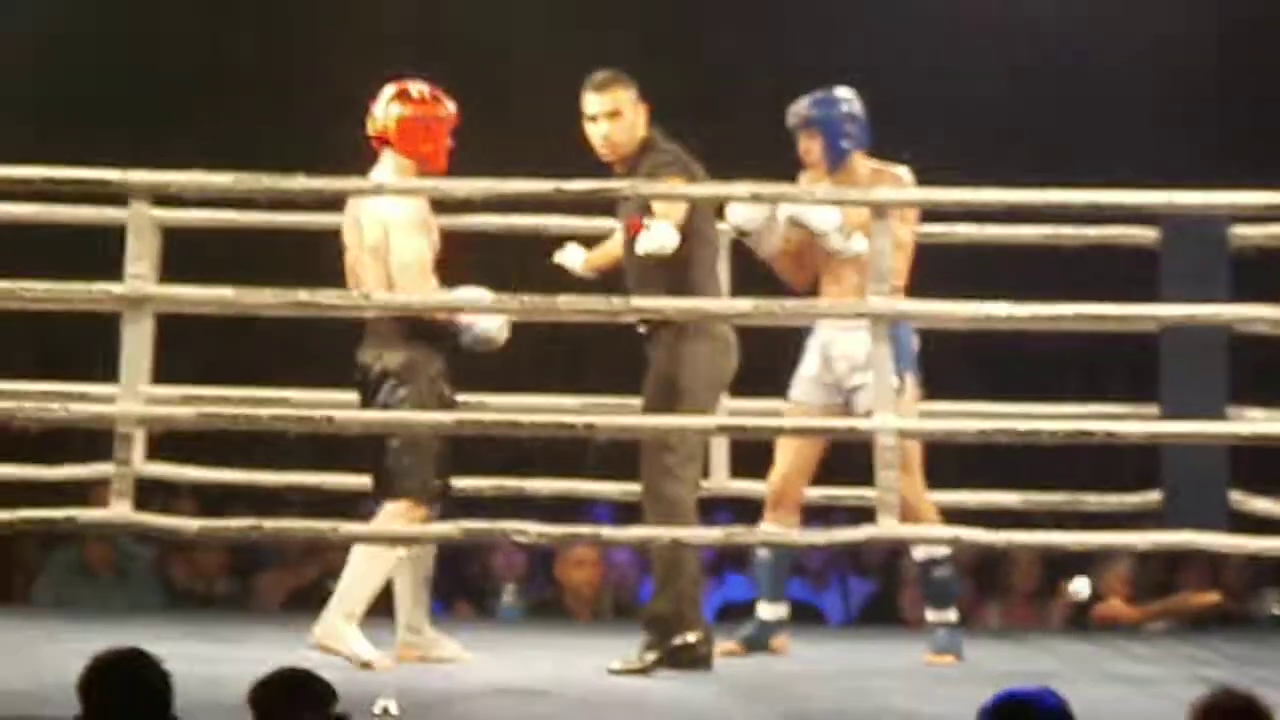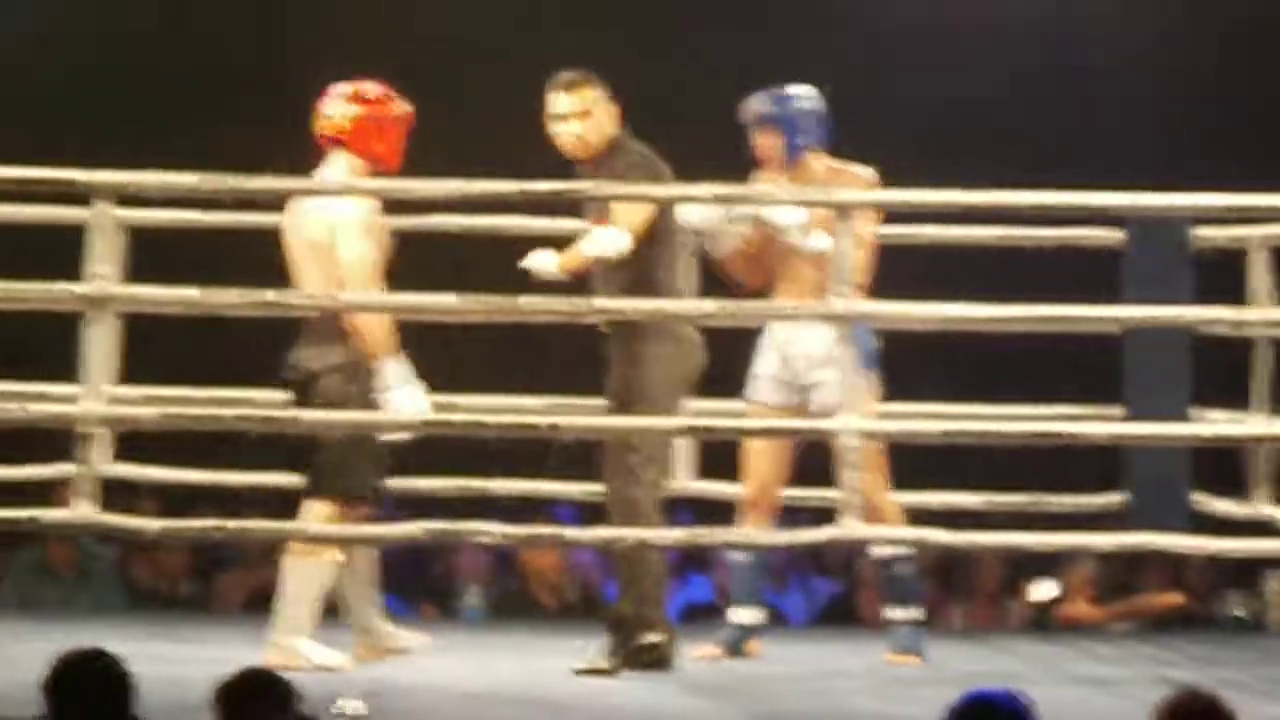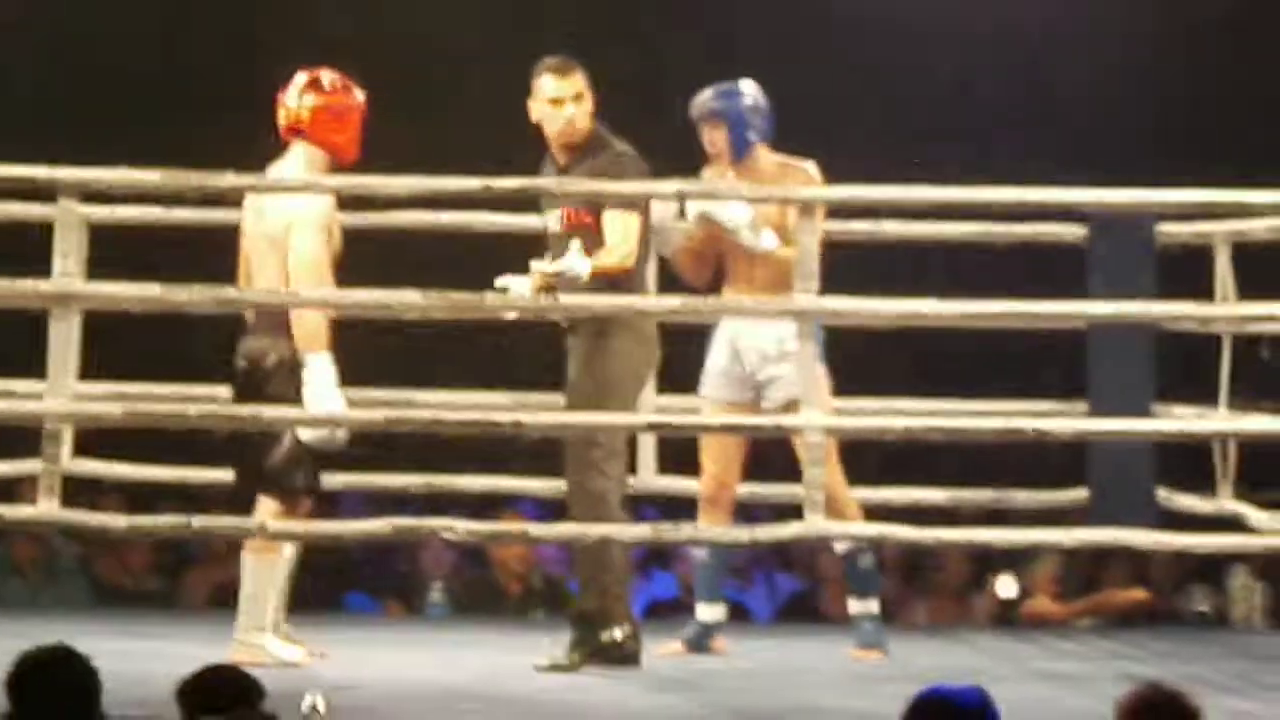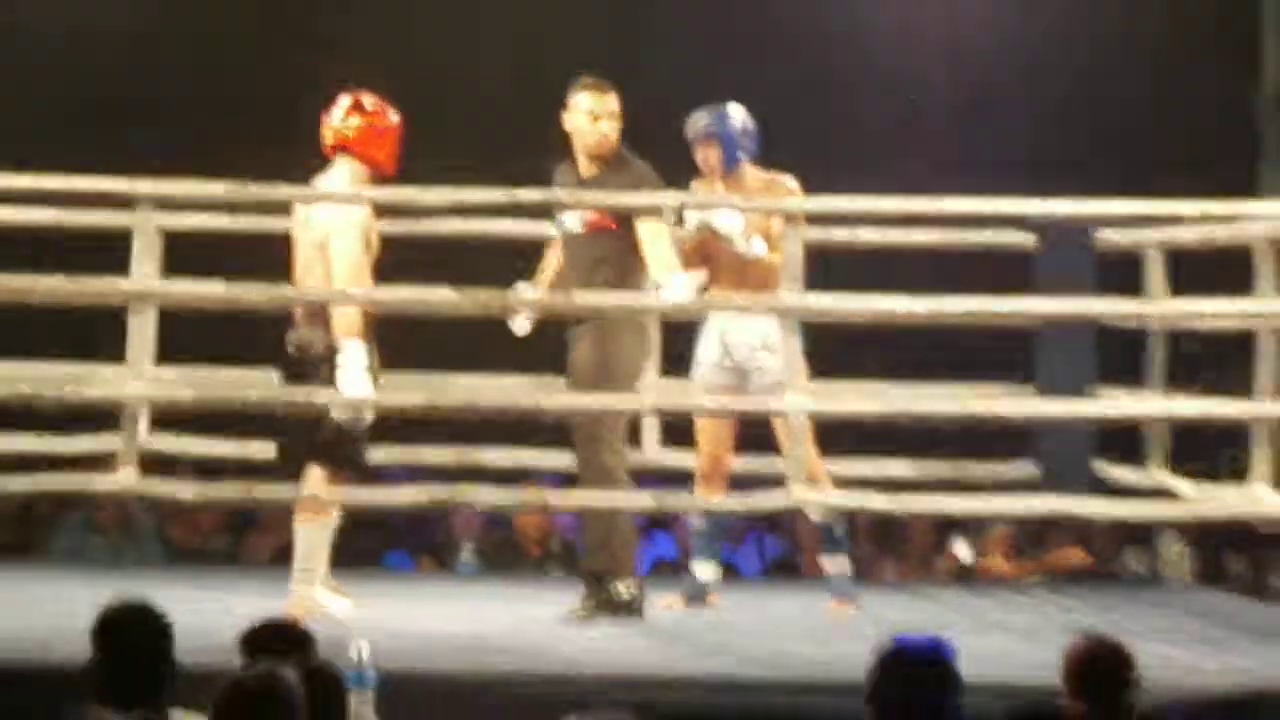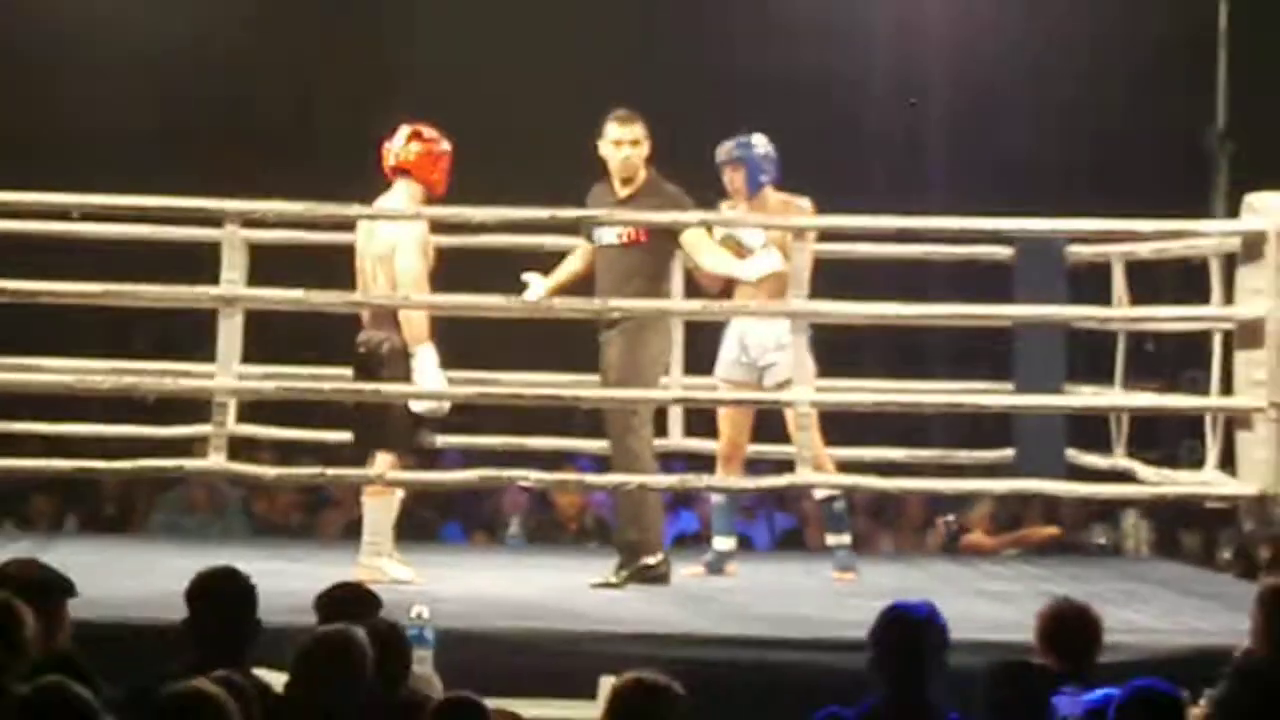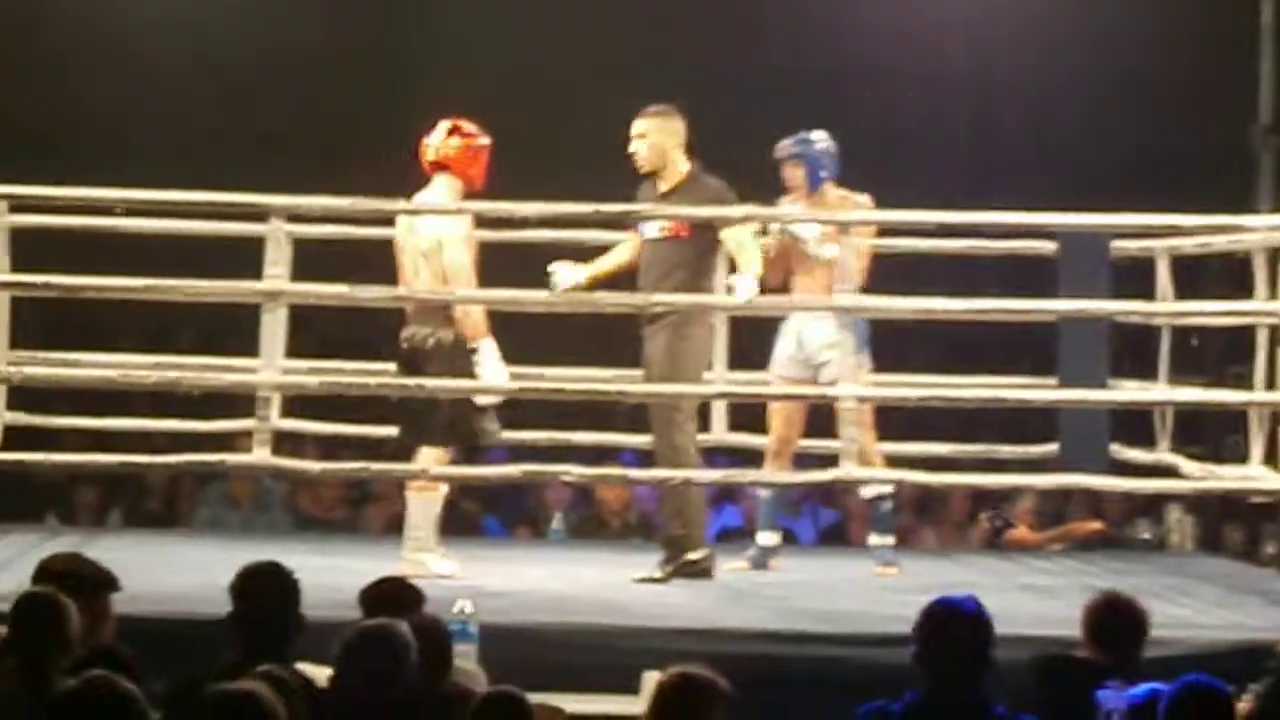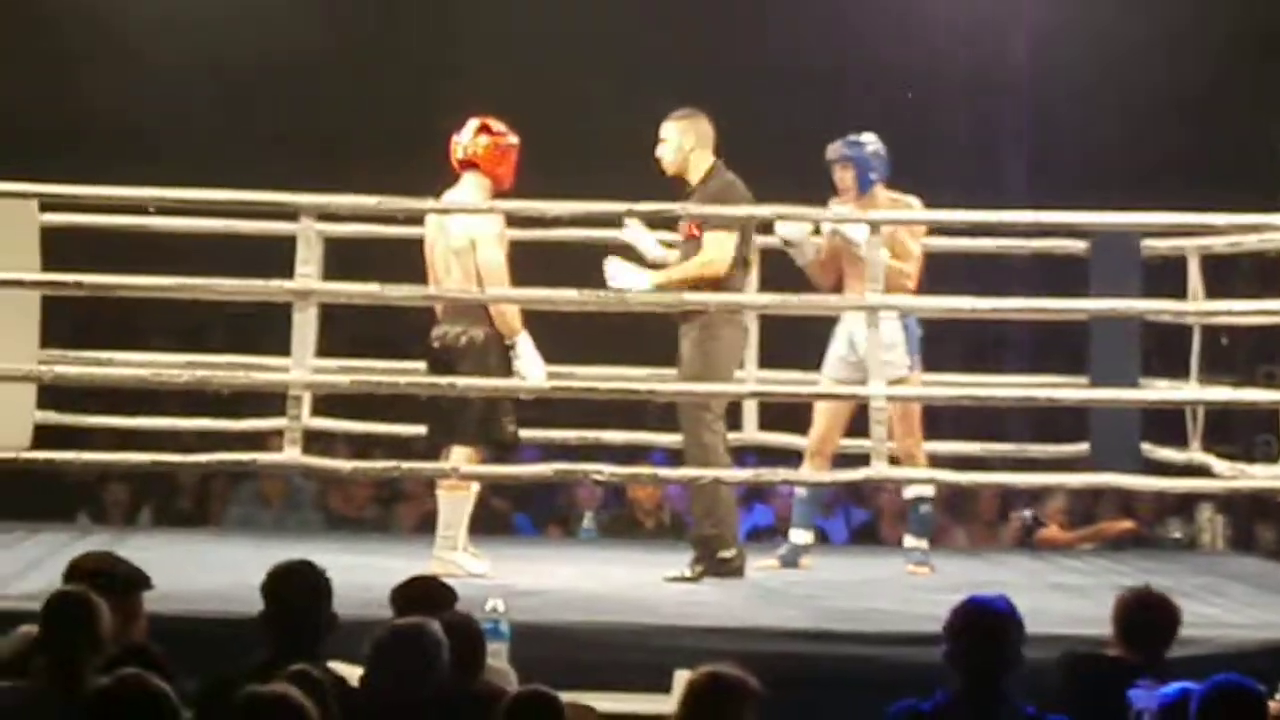
dt=0.2s
person 1, frame 1
left shoulder: (666, 164)
right shoulder: (631, 175)
left elbow: (671, 209)
left wrist: (663, 230)
right wrist: (589, 261)
left hip: (689, 337)
right hip: (677, 339)
left knee: (666, 480)
right knee: (669, 482)
left ankle: (676, 628)
right ankle: (686, 628)
person 1, frame 2
left shoulder: (634, 164)
right shoulder: (598, 171)
left elbow: (631, 219)
left wrist: (616, 236)
right wrist: (562, 264)
left hip: (653, 336)
right hip: (641, 338)
left knee: (630, 480)
right knee: (636, 482)
left ankle: (639, 630)
right ankle: (648, 628)
person 1, frame 3
left shoulder: (617, 162)
right shoulder: (552, 165)
left elbow: (623, 250)
left wrist: (586, 266)
right wrist: (535, 281)
left hip: (613, 331)
right hip: (589, 333)
left knee: (592, 473)
right knee: (595, 475)
left ankle: (602, 626)
person 1, frame 4
left shoulder: (636, 177)
right shoulder: (563, 176)
left elbow: (658, 246)
left wrist: (671, 279)
right wrist: (538, 291)
left hip: (615, 326)
right hip: (582, 326)
left knee: (600, 448)
right knee: (595, 450)
left ankle: (613, 580)
right ankle: (614, 578)
person 1, frame 5
left shoulder: (668, 198)
right shoulder: (598, 196)
left elbow: (704, 250)
left wrist: (743, 267)
right wrist: (549, 284)
left hip: (643, 328)
right hip: (611, 329)
left knee: (629, 437)
right knee: (626, 440)
left ankle: (644, 552)
right ankle: (646, 551)
person 1, frame 6
left shoulder: (710, 192)
right shoulder: (647, 193)
left elbow: (745, 246)
left wrist: (748, 276)
right wrist: (586, 273)
left hip: (687, 324)
right hip: (655, 325)
left knee: (674, 432)
right knee: (672, 434)
left ankle: (688, 548)
right ankle: (689, 547)
person 1, frame 7
left shoulder: (724, 190)
right shoulder: (698, 193)
left elbow: (715, 262)
left wrist: (648, 278)
right wrist: (652, 249)
left hip: (715, 322)
right hip: (697, 322)
left knee: (703, 431)
right knee: (701, 433)
left ankle: (719, 547)
right ankle: (719, 547)
person 2, frame 1
left shoulder: (363, 200)
right shoulder: (404, 200)
right elbow: (414, 294)
left wrist: (448, 308)
right wrist: (469, 316)
left hip: (383, 350)
right hip: (408, 355)
left knee: (410, 494)
right knee: (410, 499)
person 2, frame 2
left shoulder: (306, 198)
right shoulder: (355, 201)
right elbow: (360, 296)
right wrist: (394, 371)
left hip: (314, 349)
right hip: (342, 356)
left knee: (354, 495)
right knee: (331, 498)
person 2, frame 3
left shoulder: (266, 188)
right shoulder: (312, 196)
right elbow: (308, 290)
right wrist: (320, 372)
left hip: (259, 342)
right hip: (288, 350)
left knee: (290, 491)
right knee: (280, 495)
person 2, frame 4
left shoulder: (314, 196)
right shoulder: (351, 204)
right elbow: (347, 286)
right wrist: (353, 357)
left hip: (307, 334)
right hip: (333, 340)
left knee: (321, 464)
right knee: (327, 465)
left ankle: (314, 578)
right ankle: (306, 586)
person 2, frame 5
left shoulder: (372, 216)
right shoulder: (409, 221)
right elbow: (411, 294)
right wrist: (424, 358)
left hip: (374, 336)
right hip: (398, 340)
left knee: (384, 449)
right knee: (391, 450)
left ankle: (380, 548)
right ankle: (373, 555)
person 2, frame 6
left shoulder: (411, 211)
right shoulder: (453, 216)
right elbow: (463, 290)
right wrist: (486, 350)
left hip: (417, 331)
right hip: (445, 335)
left knee: (428, 443)
right knee: (437, 444)
left ankle: (424, 543)
right ankle: (417, 549)
person 2, frame 7
left shoulder: (440, 210)
right shoulder: (484, 214)
right elbow: (497, 288)
right wrist: (522, 345)
left hip: (447, 330)
right hip: (477, 334)
left knee: (456, 442)
right knee: (468, 443)
left ankle: (454, 541)
right ankle: (448, 549)
person 3, frame 1
left shoulder: (892, 183)
right shoulder: (811, 185)
left elbow: (894, 275)
left wrist: (835, 230)
right wrist: (760, 233)
left hip: (878, 340)
right hip: (824, 340)
left knee: (905, 491)
right knee: (782, 487)
person 3, frame 2
left shoulder: (851, 181)
right shoulder: (766, 185)
left elbow: (856, 272)
right elbow: (753, 276)
left wrist: (798, 227)
right wrist: (716, 233)
left hip: (836, 339)
right hip: (780, 339)
left knee: (868, 488)
right knee: (756, 492)
person 3, frame 3
left shoulder: (798, 177)
right shoulder: (714, 181)
right elbow: (698, 274)
left wrist: (748, 228)
right wrist: (668, 231)
left hip: (787, 334)
right hip: (730, 334)
left knee: (826, 481)
right knee: (714, 488)
person 3, frame 4
left shoulder: (779, 190)
right shoulder: (701, 193)
left elbow: (787, 272)
right elbow: (690, 271)
left wrist: (740, 236)
left hip: (769, 328)
right hip: (718, 328)
left knee: (802, 457)
right knee: (709, 463)
left ankle: (838, 570)
right ankle: (702, 578)
person 3, frame 5
left shoulder: (795, 210)
right shoulder: (729, 212)
left elbow: (801, 280)
right elbow: (714, 282)
left wrist: (759, 246)
left hip: (783, 331)
right hip: (739, 330)
left knee: (809, 444)
right knee: (728, 449)
left ankle: (841, 545)
right ankle: (720, 551)
person 3, frame 6
left shoulder: (854, 205)
right shoulder: (788, 208)
left elbow: (855, 275)
right elbow: (774, 276)
left wrist: (816, 240)
left hip: (839, 327)
right hip: (796, 326)
left knee: (861, 442)
right knee: (778, 443)
right ankle: (765, 546)
person 3, frame 7
left shoulder: (904, 208)
right shoulder: (839, 210)
left elbow: (908, 278)
left wrist: (865, 242)
right wrist: (800, 245)
left hip: (891, 328)
right hip: (849, 327)
left knee: (908, 445)
right knee: (818, 442)
left ankle: (918, 546)
right ankle: (797, 544)
